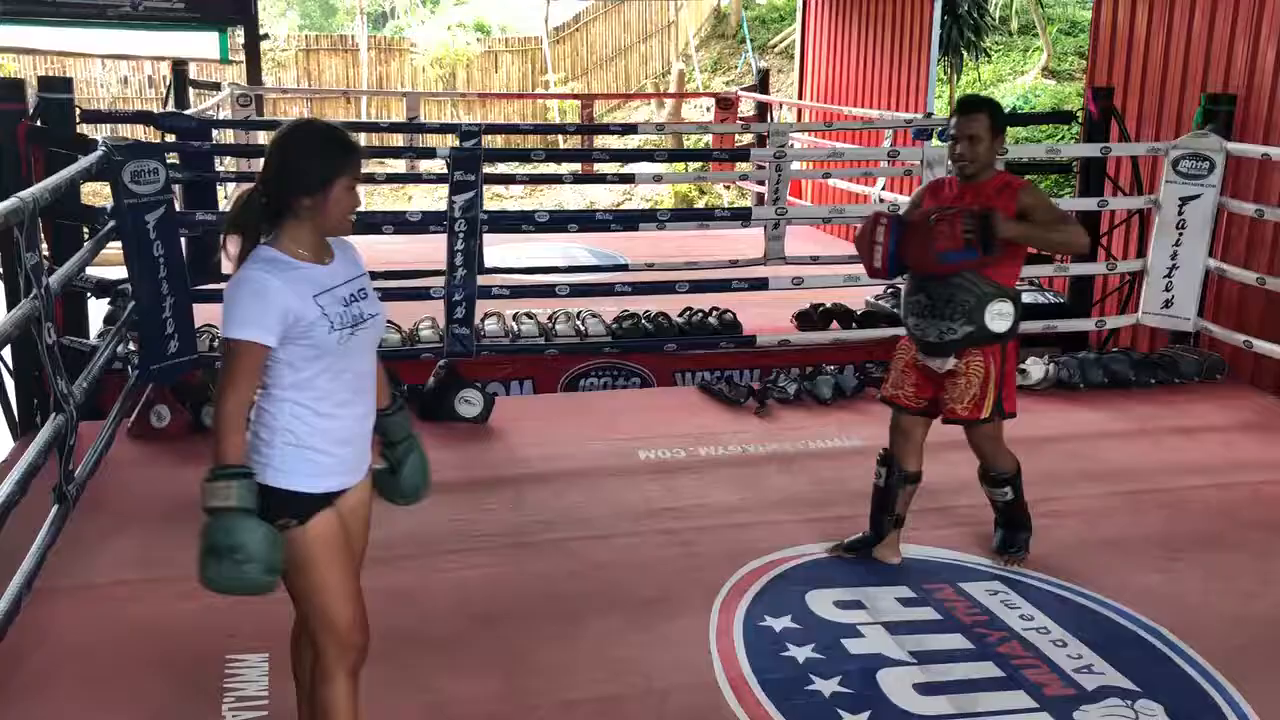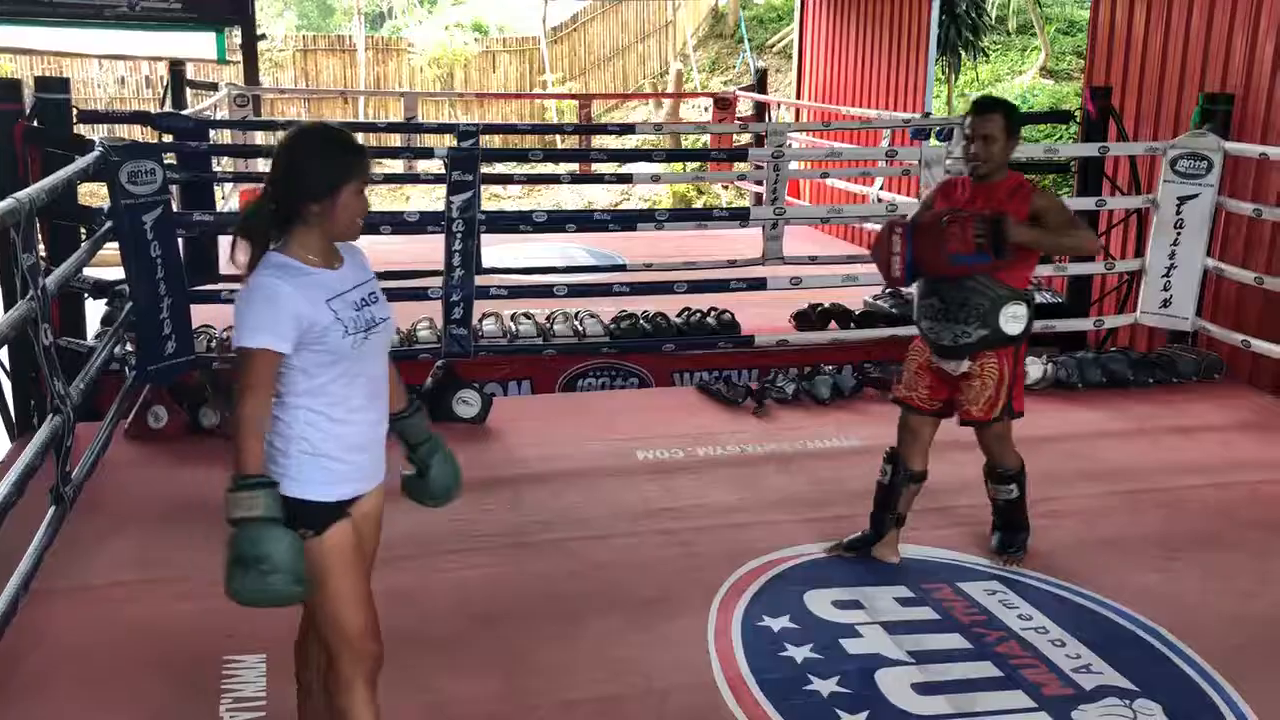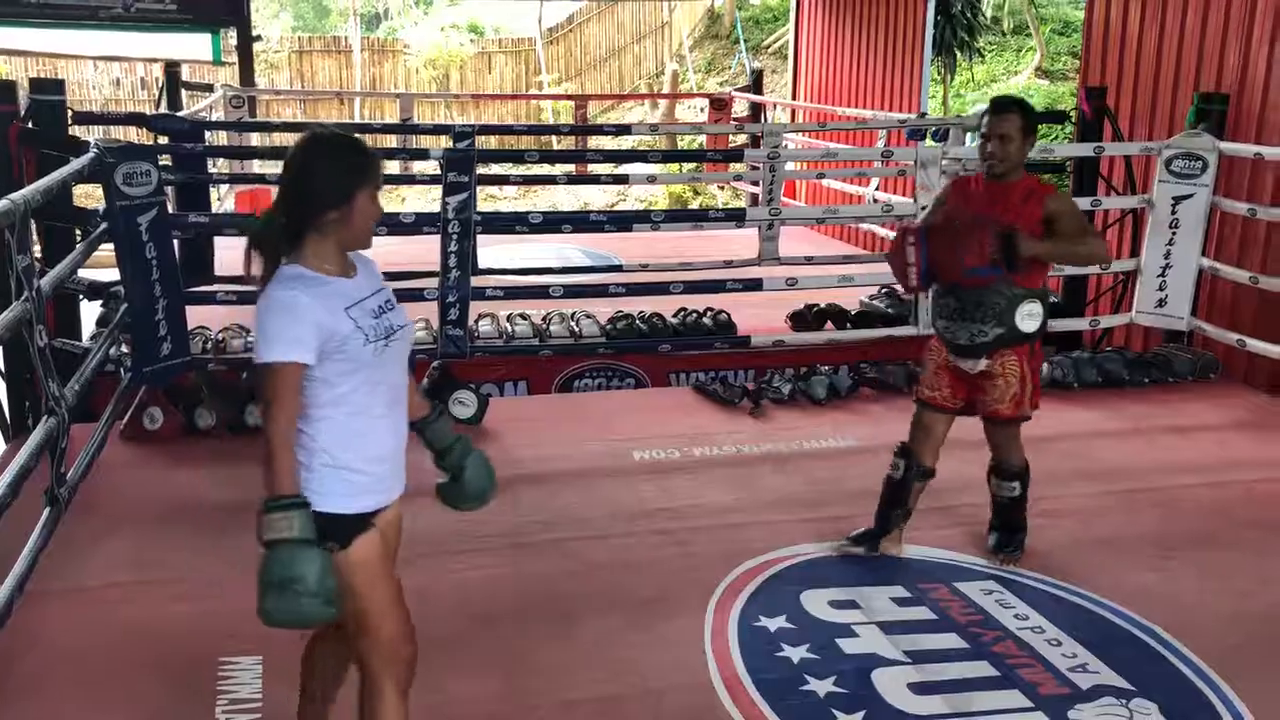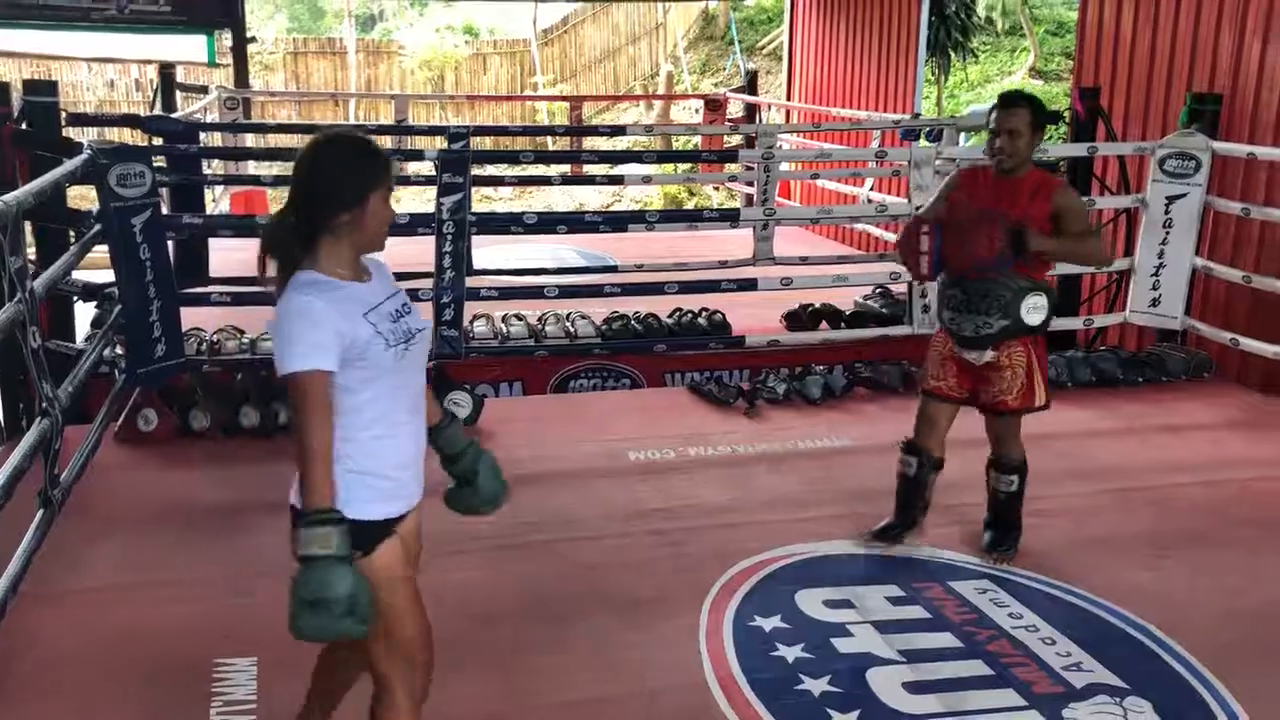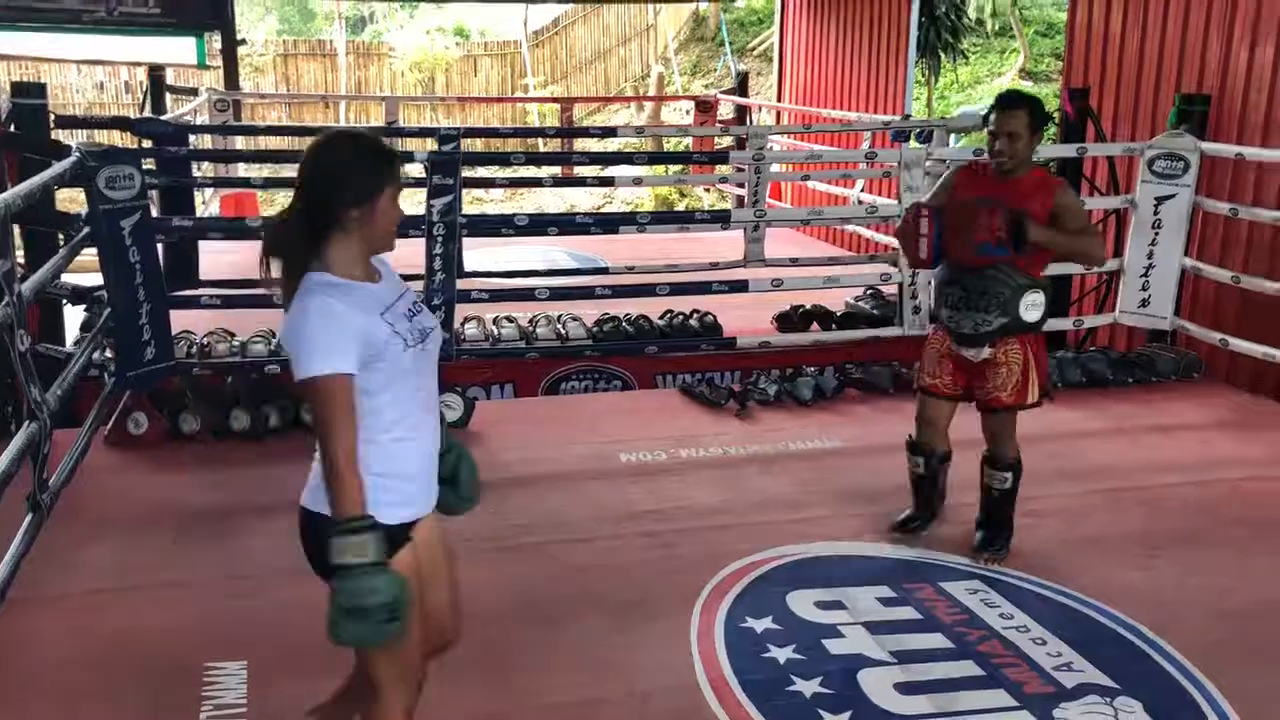
dt=0.1s
person 1, frame 1
left shoulder: (344, 257)
right shoulder: (263, 284)
right elbow: (234, 404)
left wrist: (394, 431)
left hip: (349, 472)
right hip: (291, 486)
left knee: (319, 621)
right knee: (343, 639)
person 1, frame 2
left shoulder: (352, 262)
right shoulder: (275, 291)
right elbow: (252, 414)
left wrist: (417, 432)
left hip: (363, 479)
right hip: (307, 496)
left knee: (328, 625)
right knee: (359, 649)
person 1, frame 3
left shoulder: (363, 271)
right shoulder: (291, 302)
right elbow: (280, 431)
left wrist: (441, 439)
right wrist: (286, 538)
left hip: (379, 492)
right hip: (328, 509)
left knee: (344, 630)
right knee: (391, 655)
person 1, frame 4
left shoulder: (376, 275)
right shoulder: (310, 308)
right elbow: (312, 444)
left wrist: (455, 446)
right wrist: (320, 552)
left hip: (400, 498)
right hip: (353, 515)
left knee: (364, 638)
right knee: (406, 663)
person 1, frame 5
left shoulder: (379, 277)
right shoulder: (325, 310)
right elbow: (338, 451)
left wrist: (444, 448)
right wrist: (359, 562)
left hip: (409, 506)
right hip: (359, 518)
left knee: (433, 635)
person 2, frame 1
left shoulder: (1017, 196)
right shoulder: (932, 193)
left elbow: (1076, 238)
left wrist: (1008, 229)
left hip: (978, 345)
right hip: (923, 337)
left knee: (986, 443)
right knee: (904, 434)
left ankle: (1015, 526)
right ankle: (883, 536)
person 2, frame 2
left shoulder: (1031, 199)
right shoulder: (944, 193)
left elbow: (1088, 242)
left wrist: (1020, 234)
left hip: (990, 346)
right hip: (935, 339)
left knee: (995, 441)
right knee: (911, 434)
left ankle: (1012, 527)
right ankle: (883, 534)
person 2, frame 3
left shoulder: (1047, 200)
right shoulder: (959, 190)
left elbow: (1097, 250)
right elbow: (920, 236)
left wrist: (1029, 247)
left hip: (1006, 344)
right hip: (951, 338)
left knee: (1004, 442)
right knee: (923, 433)
left ankle: (1010, 529)
right ankle: (887, 530)
person 2, frame 4
left shoulder: (1054, 195)
right shoulder: (964, 182)
left elbow: (1100, 252)
right elbow: (922, 226)
left wrist: (1037, 242)
right wrist: (918, 246)
left hip: (1011, 337)
right hip: (955, 330)
left knee: (1004, 436)
right knee: (928, 423)
left ankle: (1003, 526)
right ankle: (906, 516)
person 2, frame 5
left shoulder: (1053, 193)
right shoulder: (963, 178)
left elbow: (1096, 250)
right elbow: (919, 221)
left wrist: (1031, 232)
right wrist: (918, 233)
left hip: (1007, 335)
right hip: (951, 327)
left knee: (999, 433)
right knee: (928, 420)
left ankle: (995, 526)
right ankle: (926, 505)
